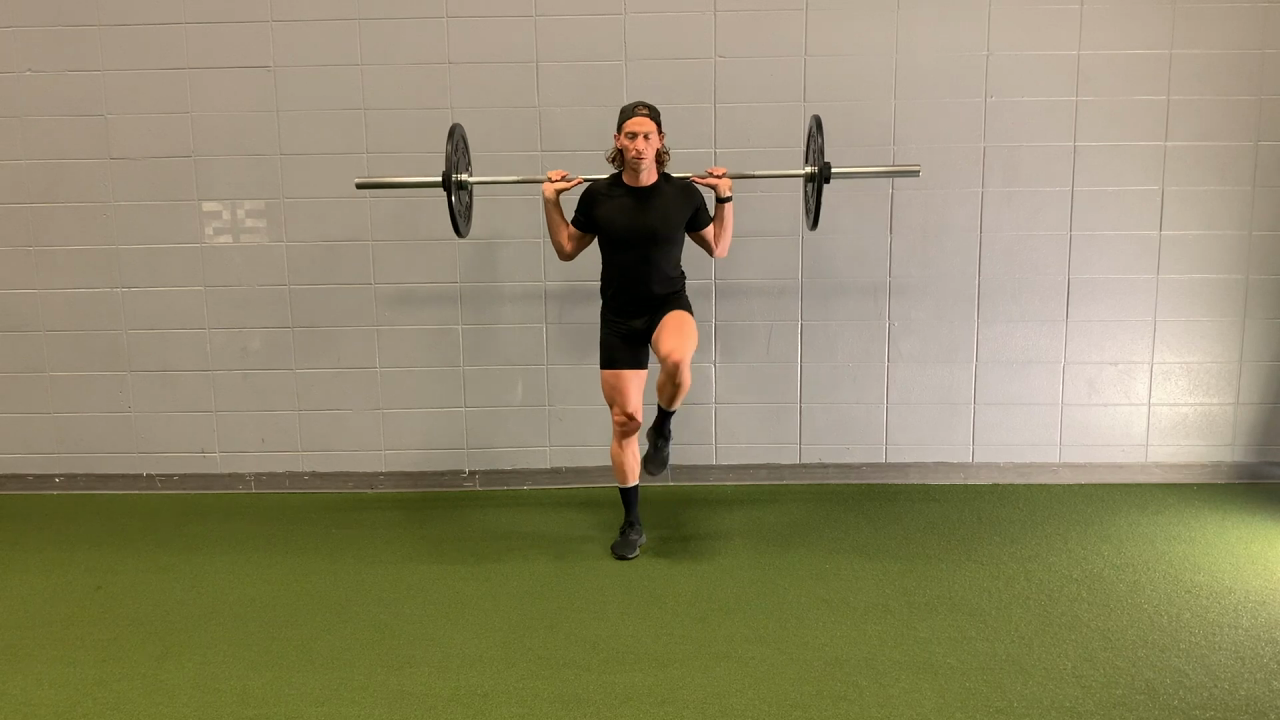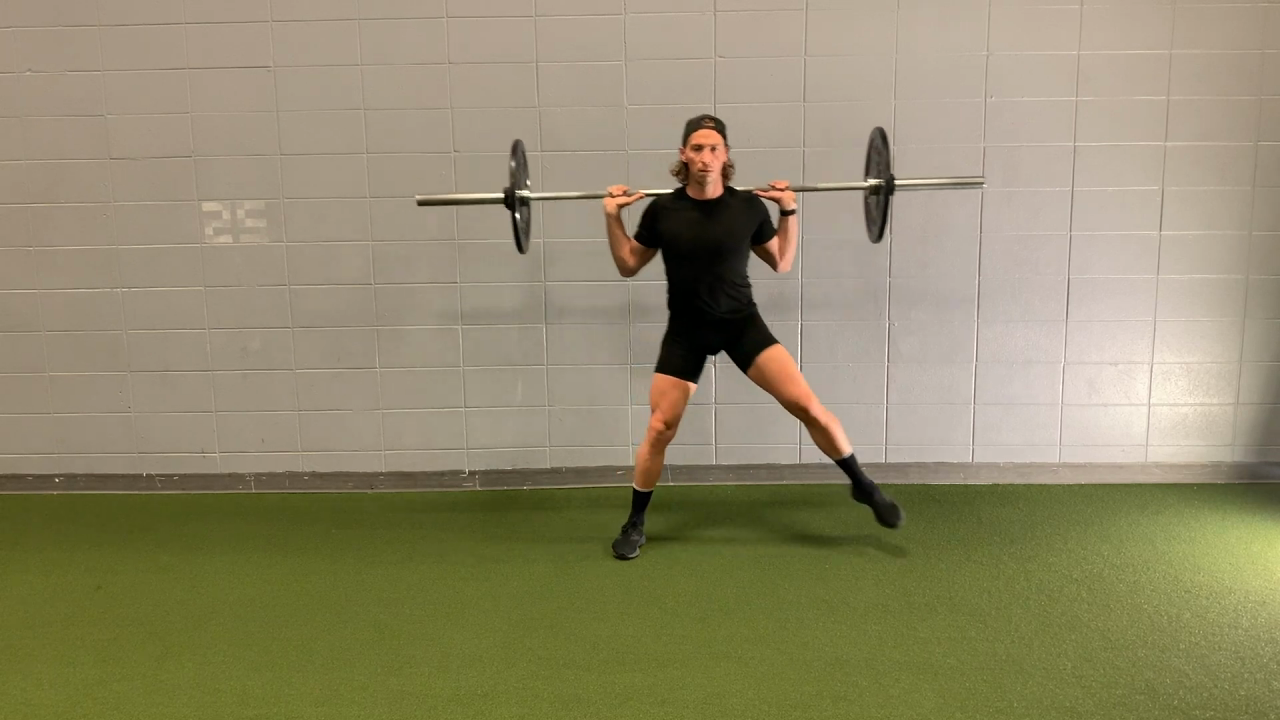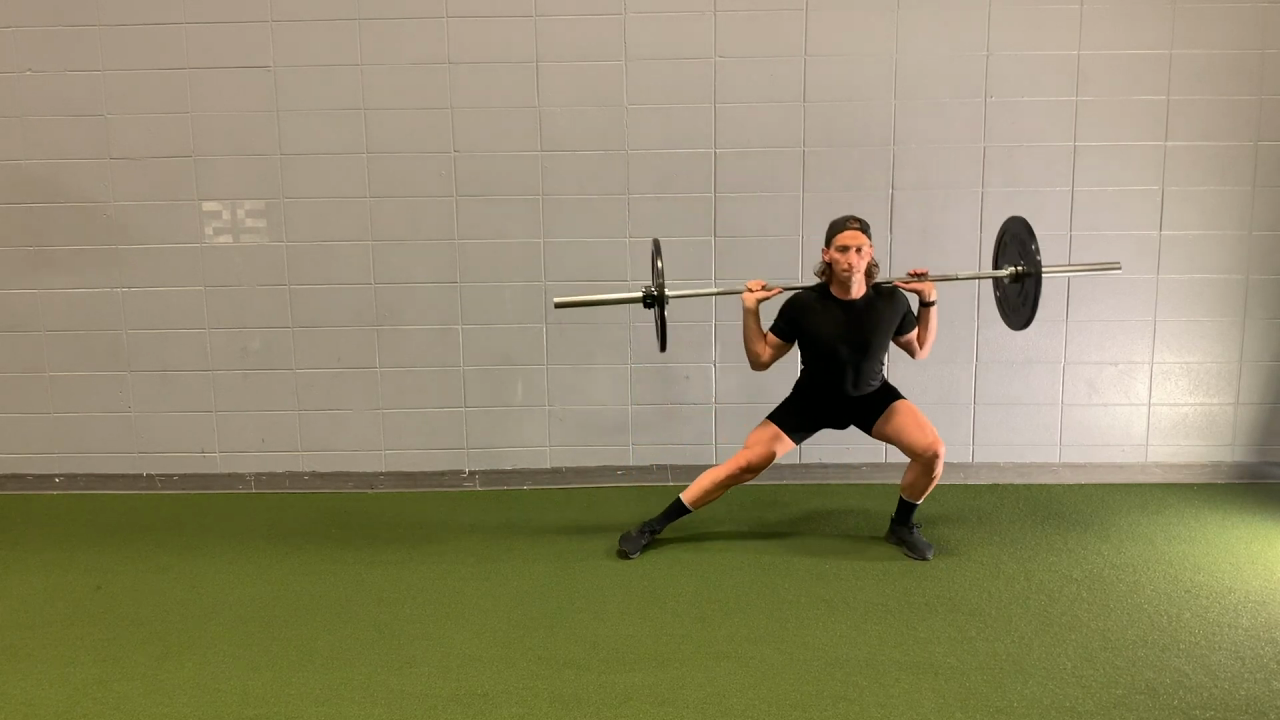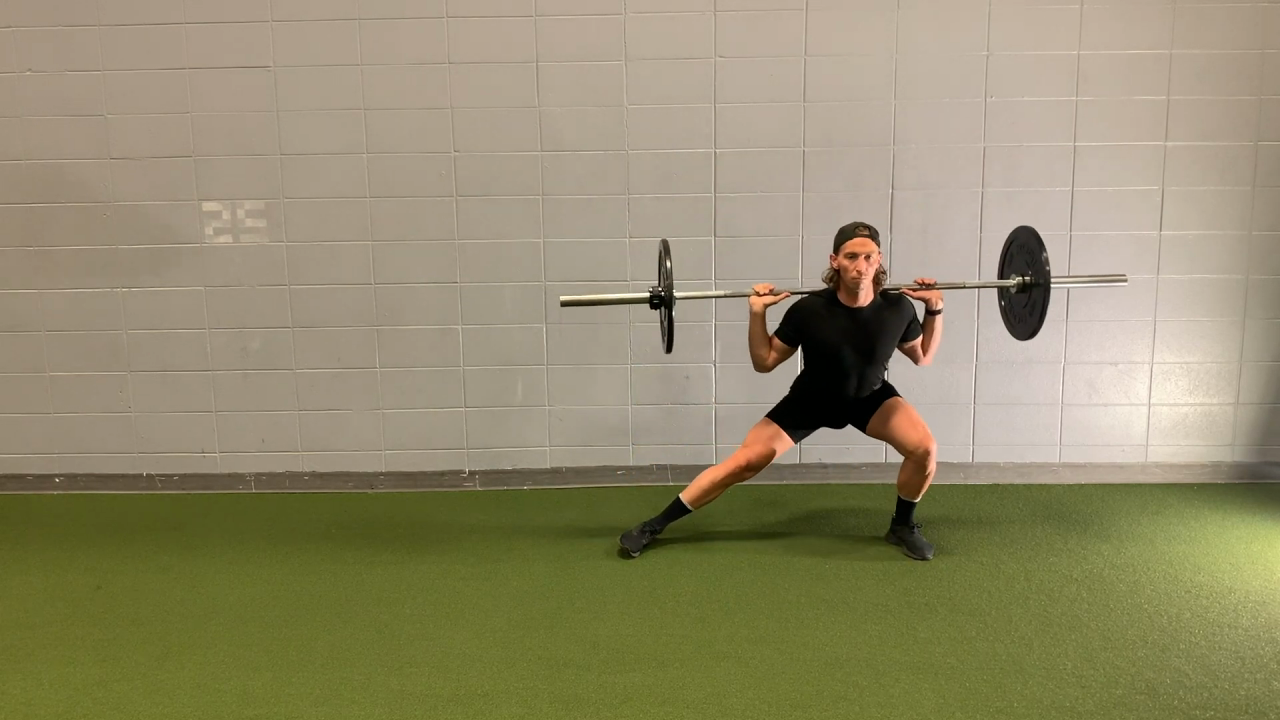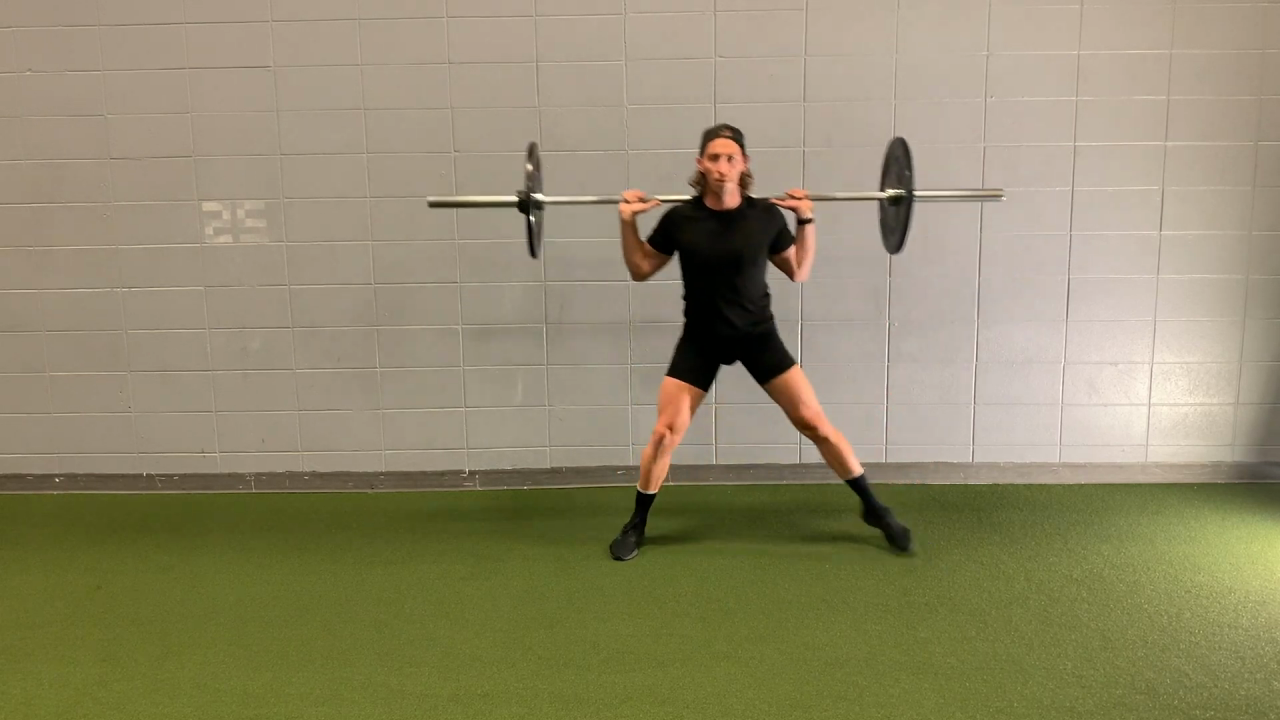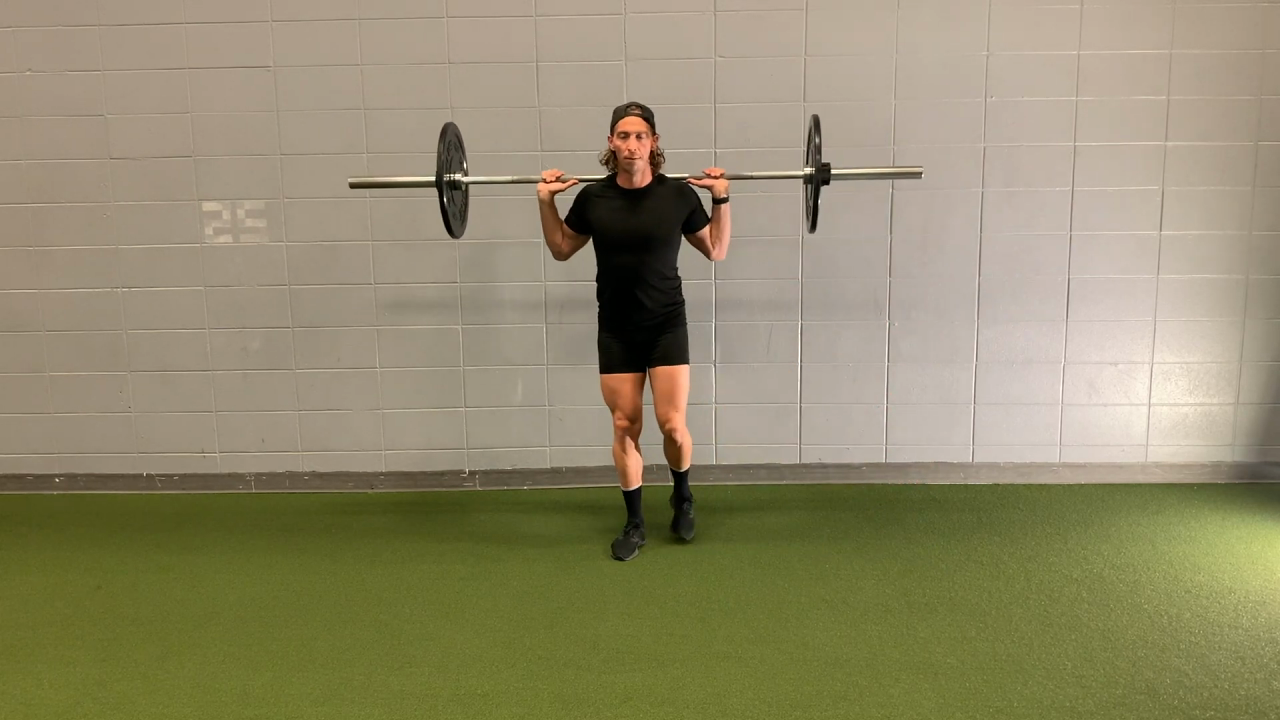
dt=0.7s
person 1, frame 1
left shoulder: (683, 194)
right shoulder: (597, 196)
left elbow: (718, 248)
right elbow: (567, 249)
left wrist: (724, 199)
right wrist: (550, 202)
left hip: (668, 307)
right hip: (618, 318)
left knee: (677, 357)
right knee: (623, 421)
left ankle: (661, 430)
right ankle: (632, 523)
person 1, frame 2
left shoulder: (747, 206)
right shoulder: (662, 209)
left elbow: (781, 262)
right elbow: (628, 266)
left wrist: (788, 211)
right wrist: (612, 217)
left hip: (740, 322)
right hip: (686, 331)
left knee: (805, 404)
right knee: (660, 427)
left ankle: (863, 487)
right ankle: (634, 523)
person 1, frame 3
left shoulder: (891, 301)
right shoulder: (804, 305)
left elbow: (919, 350)
right elbow: (760, 359)
left wrist: (928, 302)
right wrist: (750, 310)
left hip: (871, 396)
right hip: (811, 401)
left knee: (931, 450)
right knee: (743, 464)
left ankle: (902, 526)
right ankle: (652, 526)
person 1, frame 4
left shoulder: (897, 309)
right shoulder: (809, 310)
left elbow: (922, 356)
right elbow: (764, 362)
left wrist: (935, 310)
right wrist: (757, 313)
left hip: (869, 396)
right hip: (809, 401)
left knee: (924, 448)
right knee: (742, 463)
left ankle: (902, 526)
right ankle: (654, 525)
person 1, frame 5
left shoulder: (765, 215)
right shoulder: (680, 218)
left elbow: (798, 272)
right elbow: (641, 271)
left wrist: (806, 220)
right wrist: (628, 223)
left hip: (757, 335)
right hip: (700, 339)
left knee: (814, 424)
right knee: (665, 431)
left ankle: (875, 510)
right ankle: (636, 524)
person 1, frame 6
left shoulder: (679, 195)
right shoulder: (592, 198)
left elbow: (715, 251)
right elbow: (561, 249)
left wrist: (720, 199)
right wrist: (545, 201)
left hip: (666, 322)
right hip: (615, 328)
left knee: (672, 424)
right knee: (625, 426)
left ankle: (682, 494)
right ankle: (634, 523)
